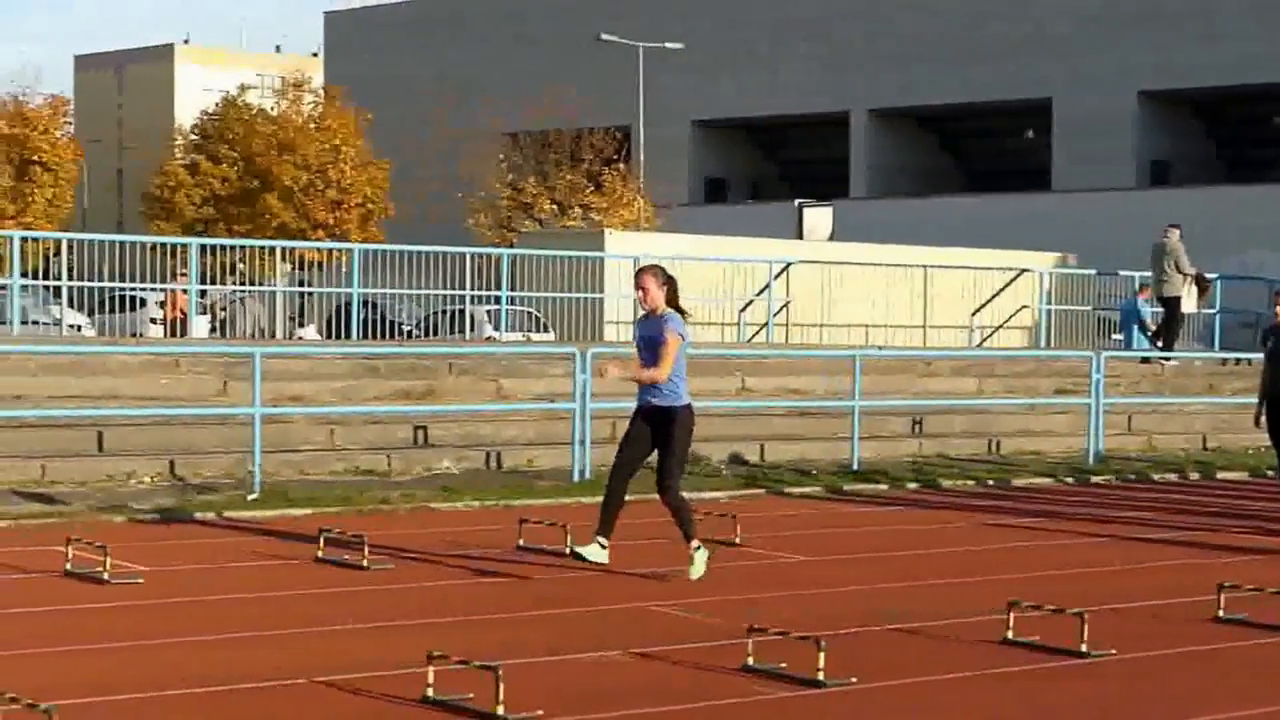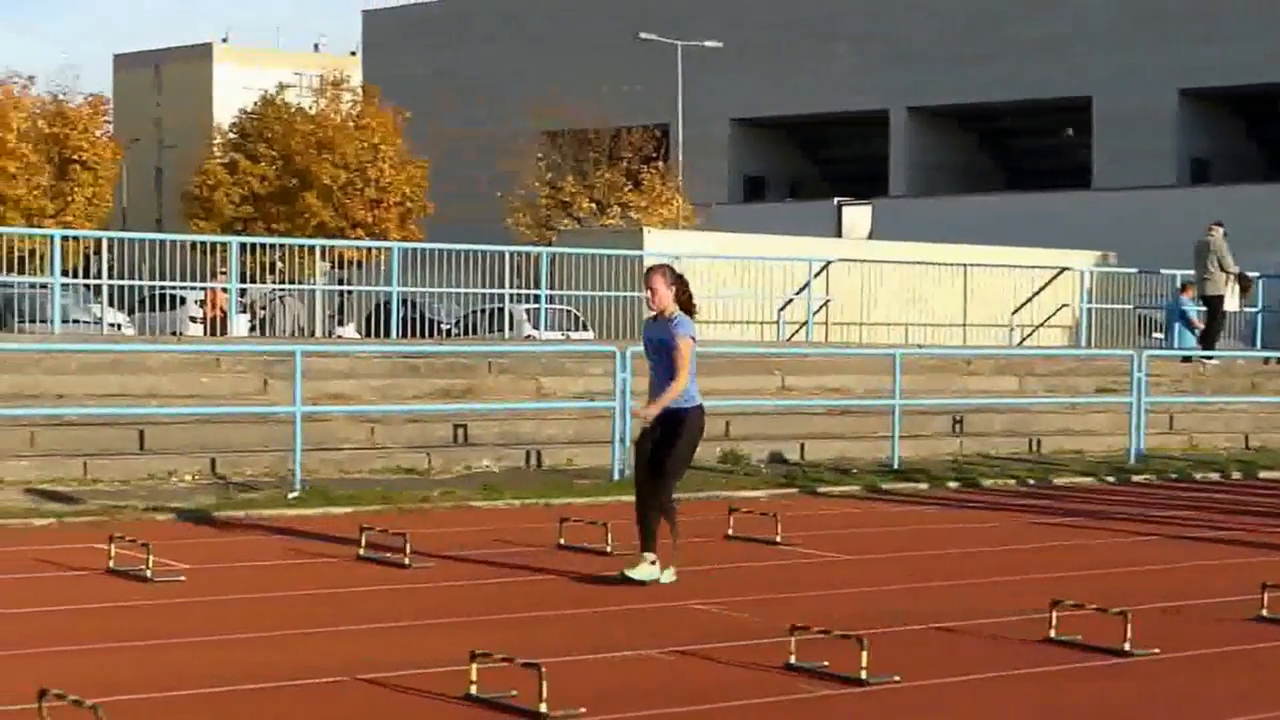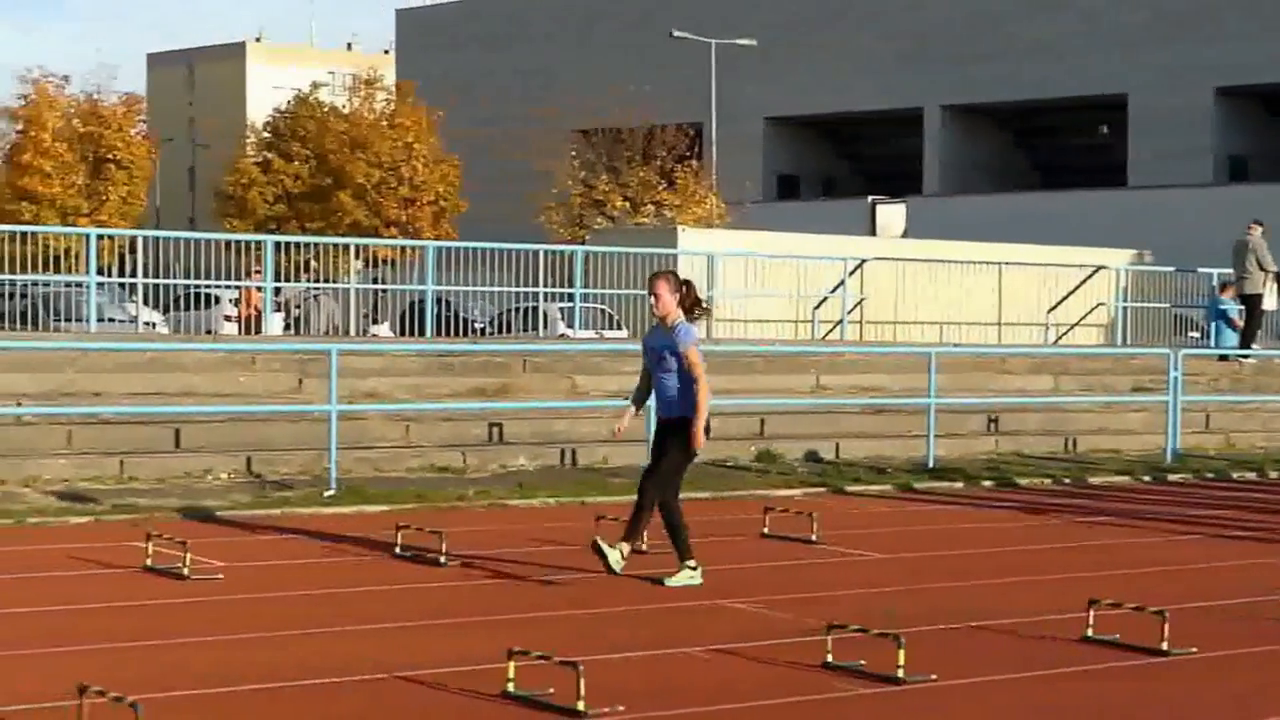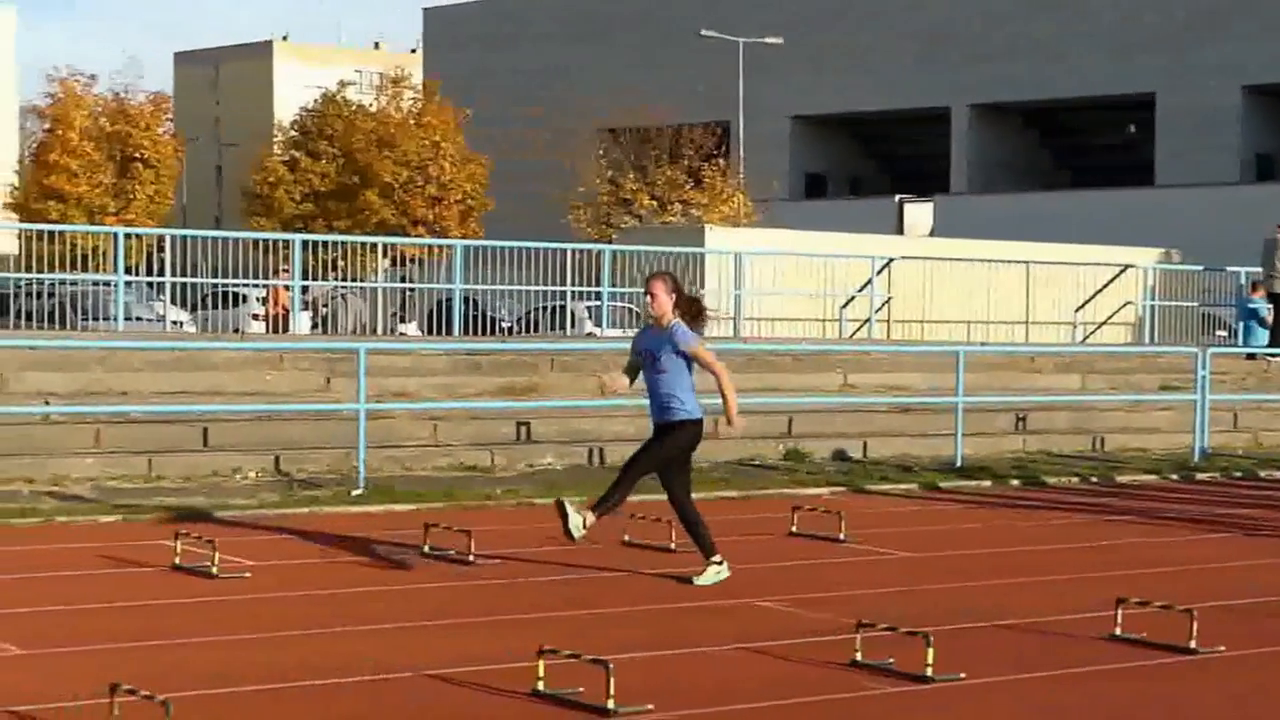
dt=0.2s
person 1, frame 1
left shoulder: (671, 325)
right shoulder: (642, 323)
left elbow: (661, 372)
left wrist: (622, 372)
left hip: (675, 413)
right hip: (646, 412)
left knee: (666, 487)
right knee: (619, 474)
left ankle: (695, 547)
right ankle: (601, 544)
person 1, frame 2
left shoulder: (681, 327)
right shoulder: (650, 326)
left elbow: (682, 379)
left wrist: (654, 407)
right wrist: (652, 409)
left hip: (685, 416)
right hip: (661, 417)
left knee: (661, 490)
right knee: (644, 487)
left ankle: (667, 564)
right ankle: (650, 561)
person 1, frame 3
left shoulder: (682, 336)
right shoulder: (652, 335)
left elbow: (702, 384)
right elbow: (647, 381)
left wrist: (698, 430)
right wrist: (628, 414)
left hip: (687, 425)
right hip: (665, 424)
left knee: (651, 483)
right knee: (664, 497)
left ankle: (621, 550)
right ankle: (689, 566)
person 1, frame 4
left shoulder: (679, 336)
right shoulder: (644, 336)
left elbow: (719, 371)
right elbow: (629, 377)
left wrist: (731, 412)
right wrist: (617, 382)
left hip: (685, 425)
right hip: (664, 426)
left knee: (632, 469)
right knee: (679, 498)
left ankle: (583, 521)
right ankle: (716, 563)
